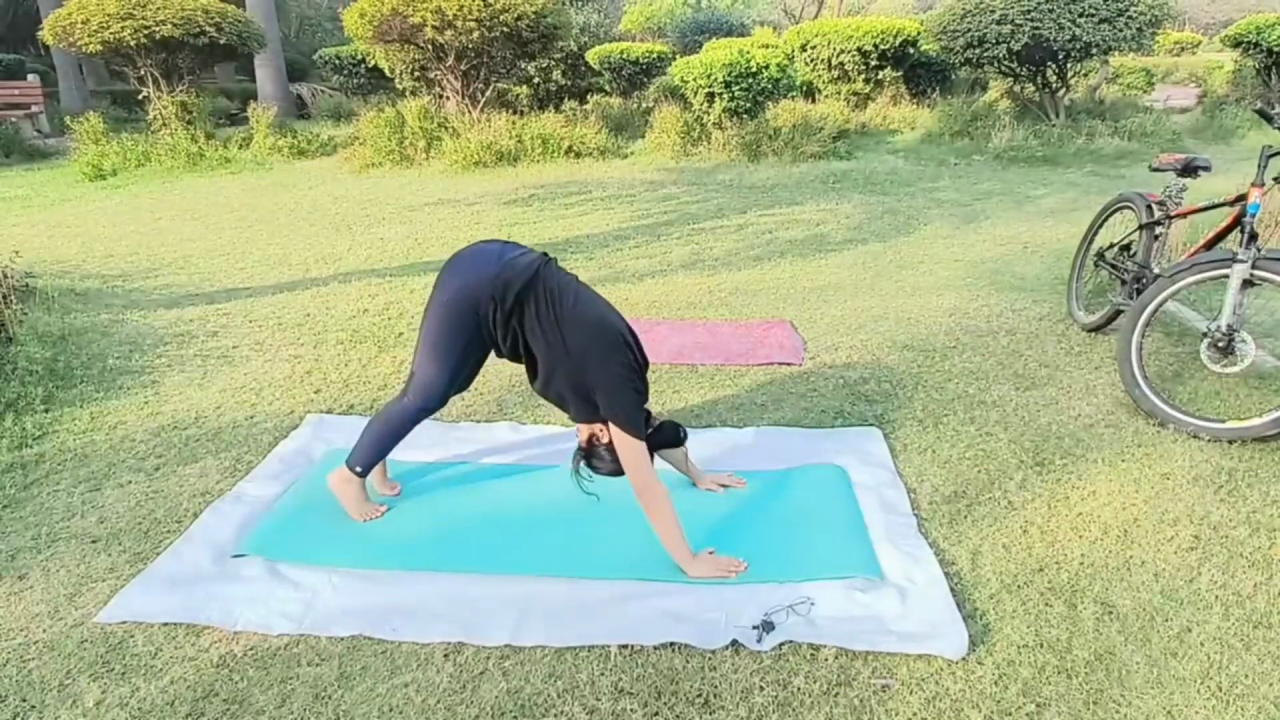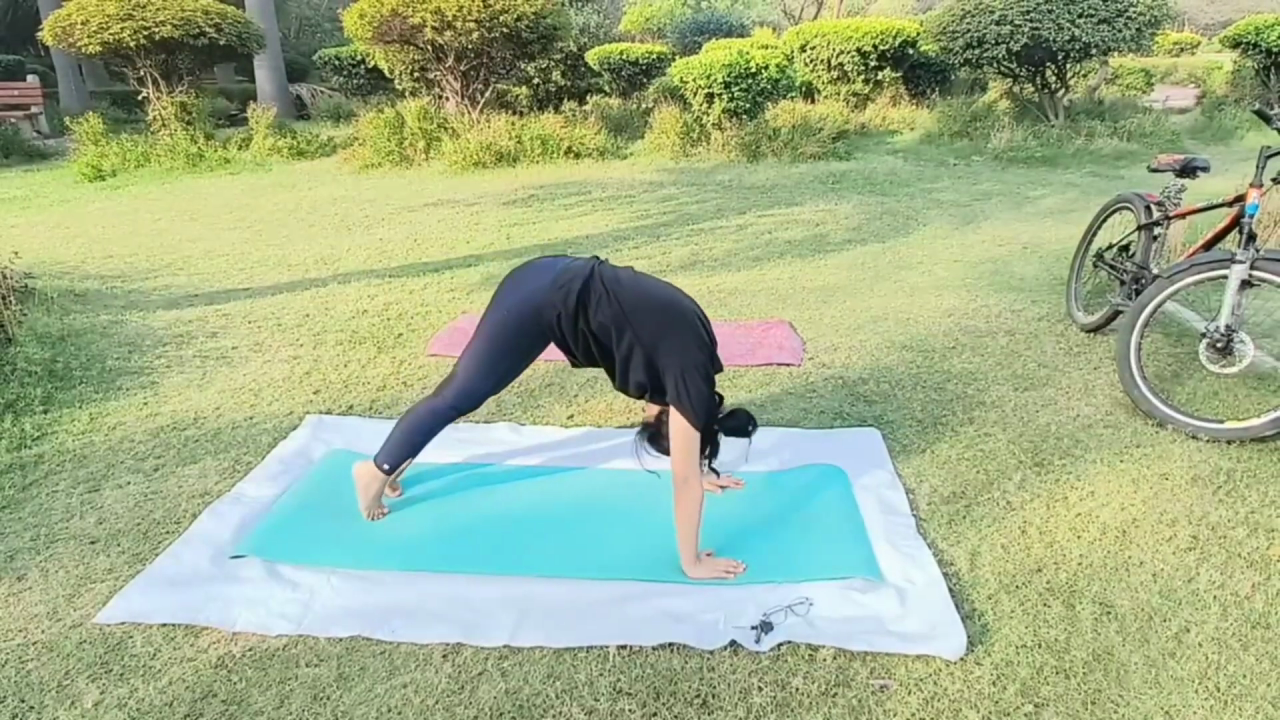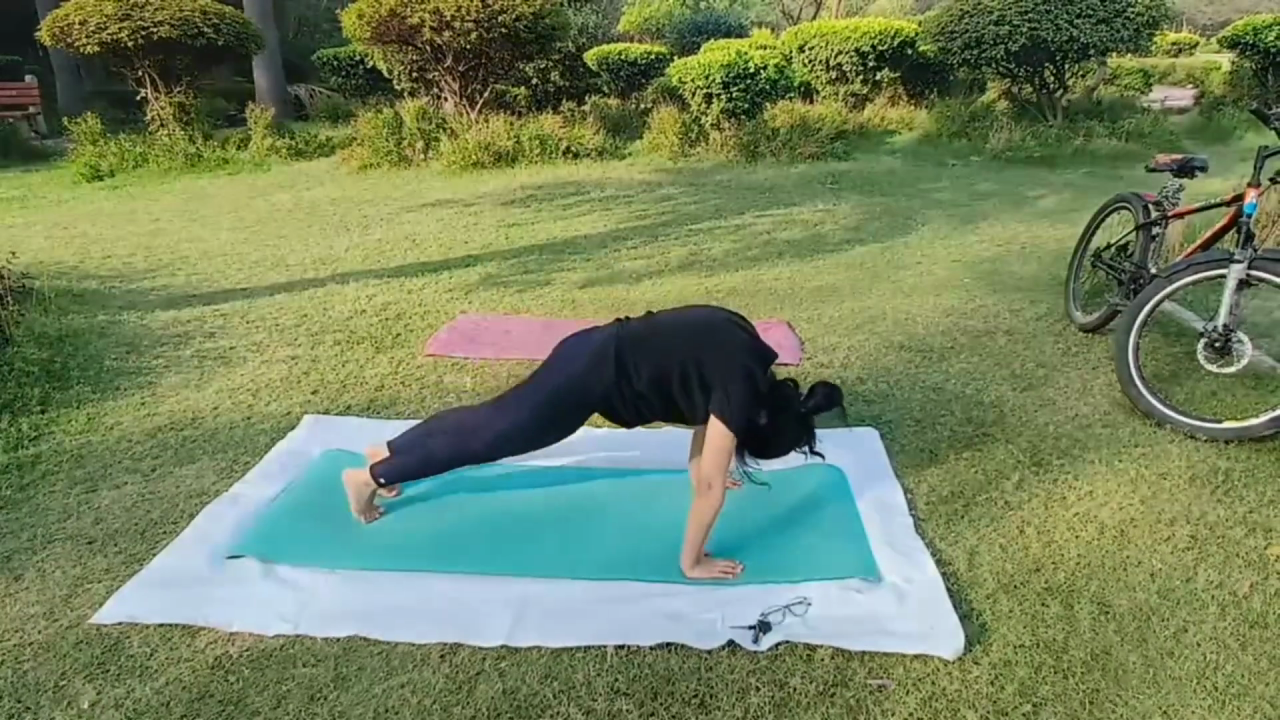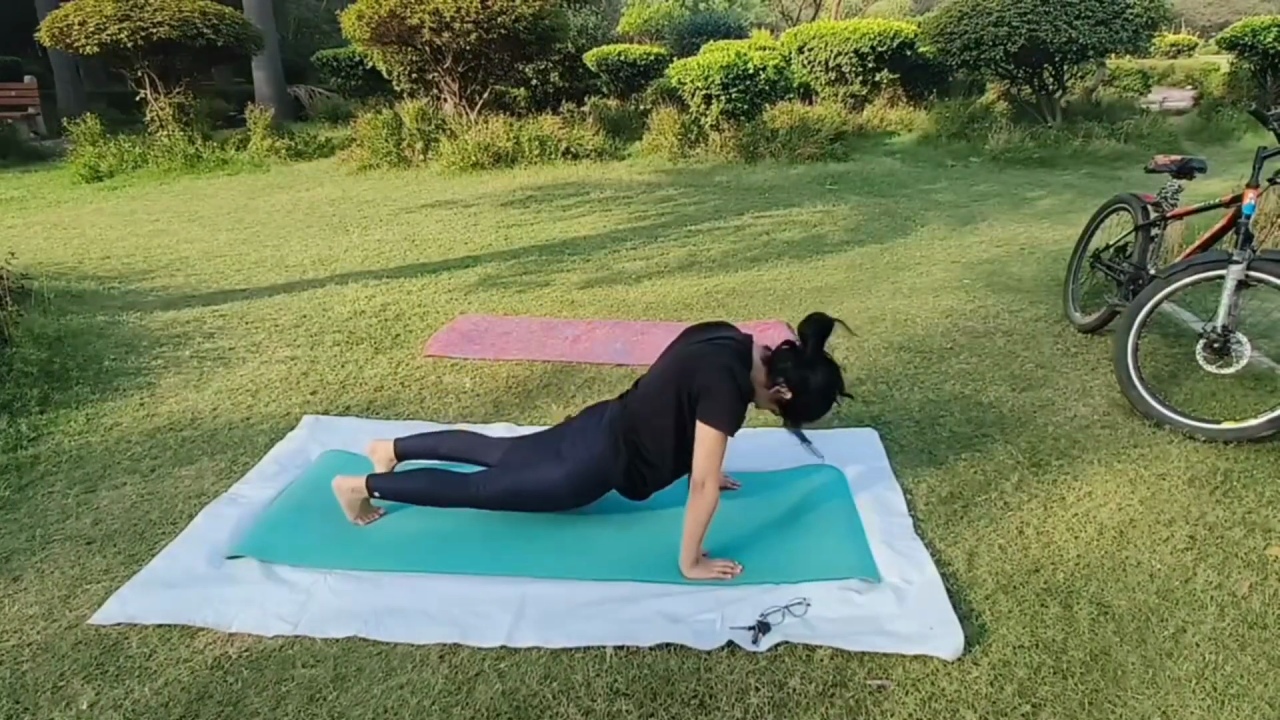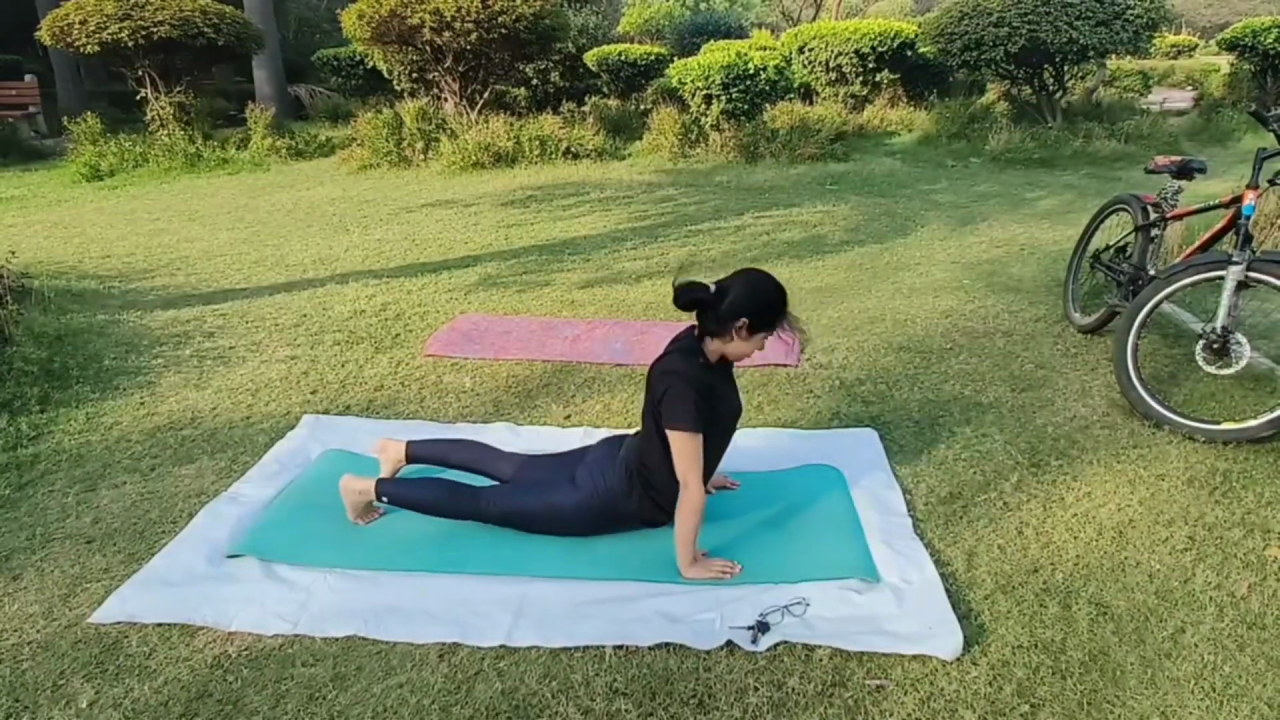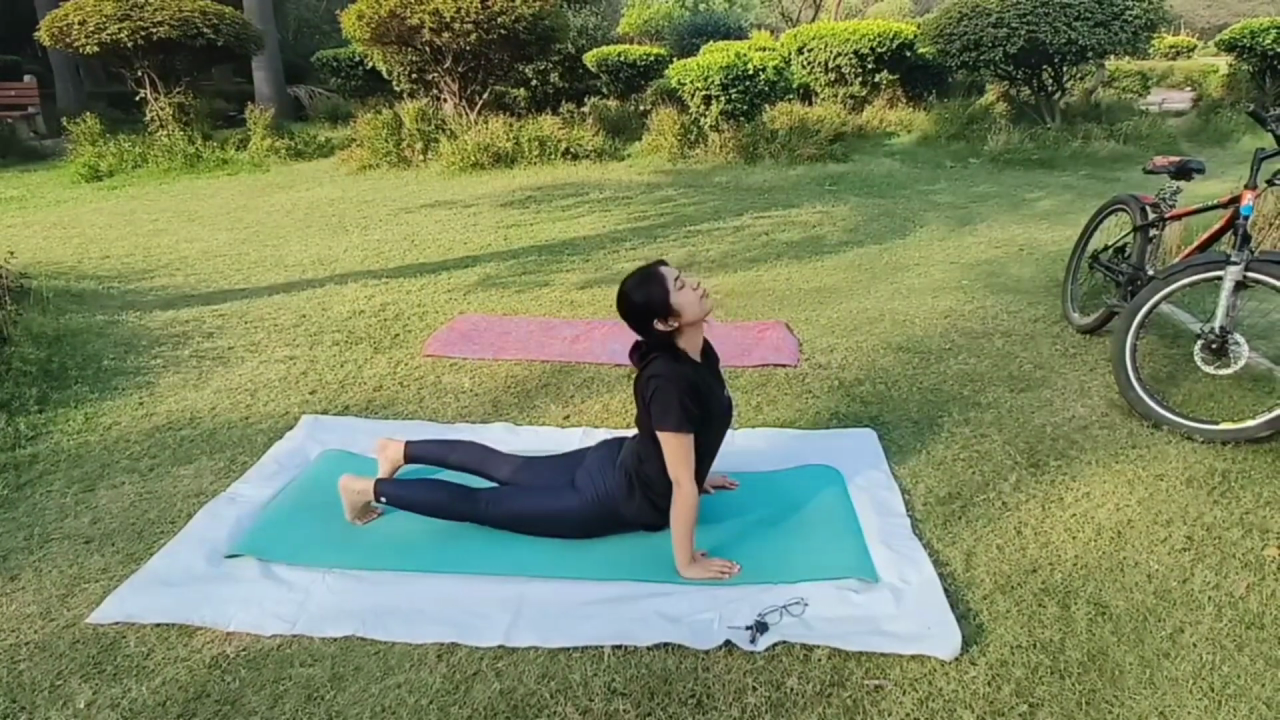
dt=0.5s
person 1, frame 1
left shoulder: (620, 375)
right shoulder: (615, 388)
left elbow: (655, 428)
right elbow: (646, 487)
left wrist: (697, 476)
right wrist: (690, 563)
left hip: (506, 276)
right hip: (483, 285)
left knee: (434, 388)
right knee: (426, 395)
left ankle: (375, 460)
right ankle: (350, 475)
person 1, frame 2
left shoulder: (693, 360)
right shoulder: (689, 377)
right elbow: (686, 479)
left wrist: (705, 473)
right wrist: (693, 562)
left hip: (560, 286)
right hip: (546, 297)
left knee: (467, 389)
right knee: (461, 393)
left ankle: (397, 457)
right ankle: (376, 471)
person 1, frame 3
left shoulder: (743, 351)
right shoulder: (743, 385)
right elbow: (709, 484)
left wrist: (701, 469)
right wrist: (692, 562)
left hip: (596, 355)
right hip: (594, 376)
left knee: (490, 418)
right knee: (486, 439)
left ankle: (388, 449)
right ankle: (369, 476)
person 1, frame 4
left shoulder: (729, 344)
right shoulder: (727, 383)
right elbow: (704, 486)
left wrist: (702, 472)
right wrist: (690, 563)
left hip: (604, 427)
right hip: (600, 465)
left knee: (497, 453)
right knee: (481, 489)
left ankle: (391, 449)
right ankle: (363, 486)
person 1, frame 5
left shoulder: (703, 346)
right shoulder: (684, 378)
right elbow: (689, 487)
left wrist: (705, 473)
right wrist: (689, 563)
left hip: (622, 459)
right hip: (615, 497)
left knee: (509, 467)
right knee: (488, 503)
left ankle: (401, 450)
right ankle: (371, 489)
person 1, frame 6
left shoulder: (695, 354)
right shoulder: (671, 380)
right elbow: (682, 484)
left wrist: (698, 475)
right wrist: (687, 563)
left hip: (616, 461)
right hip: (613, 500)
left knee: (505, 468)
right knee: (483, 504)
left ankle: (400, 450)
right ankle: (369, 489)
